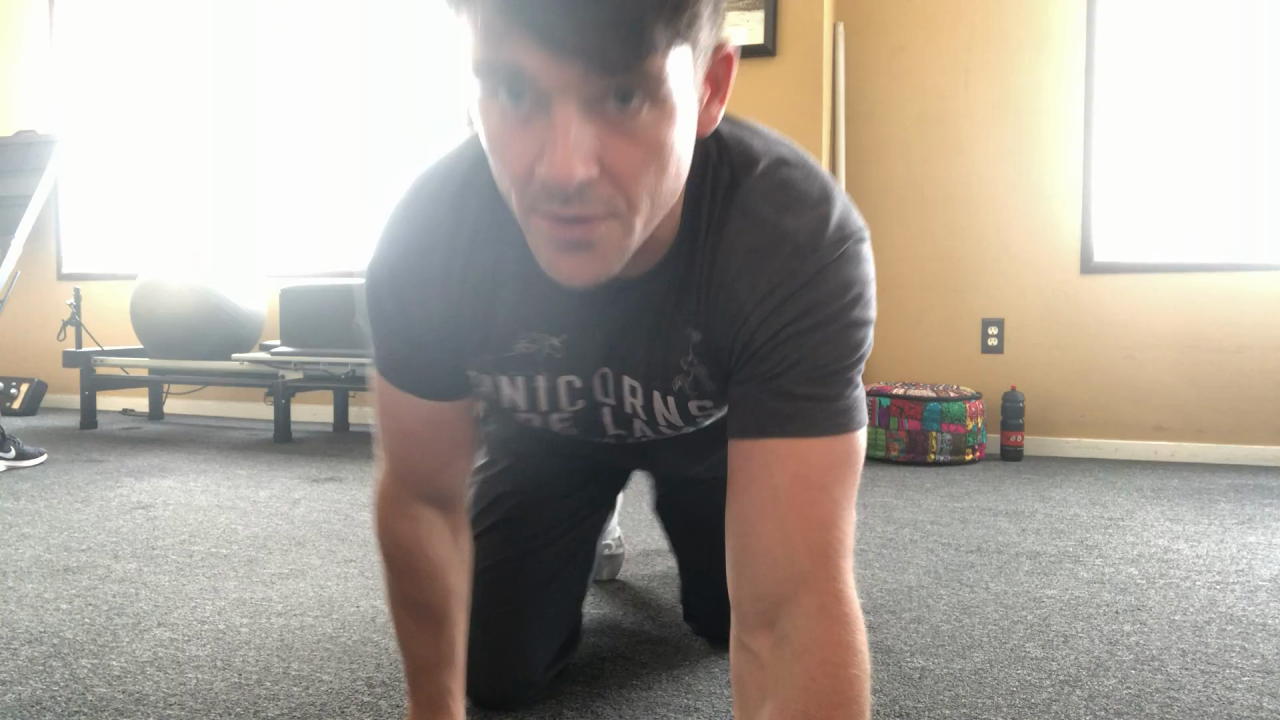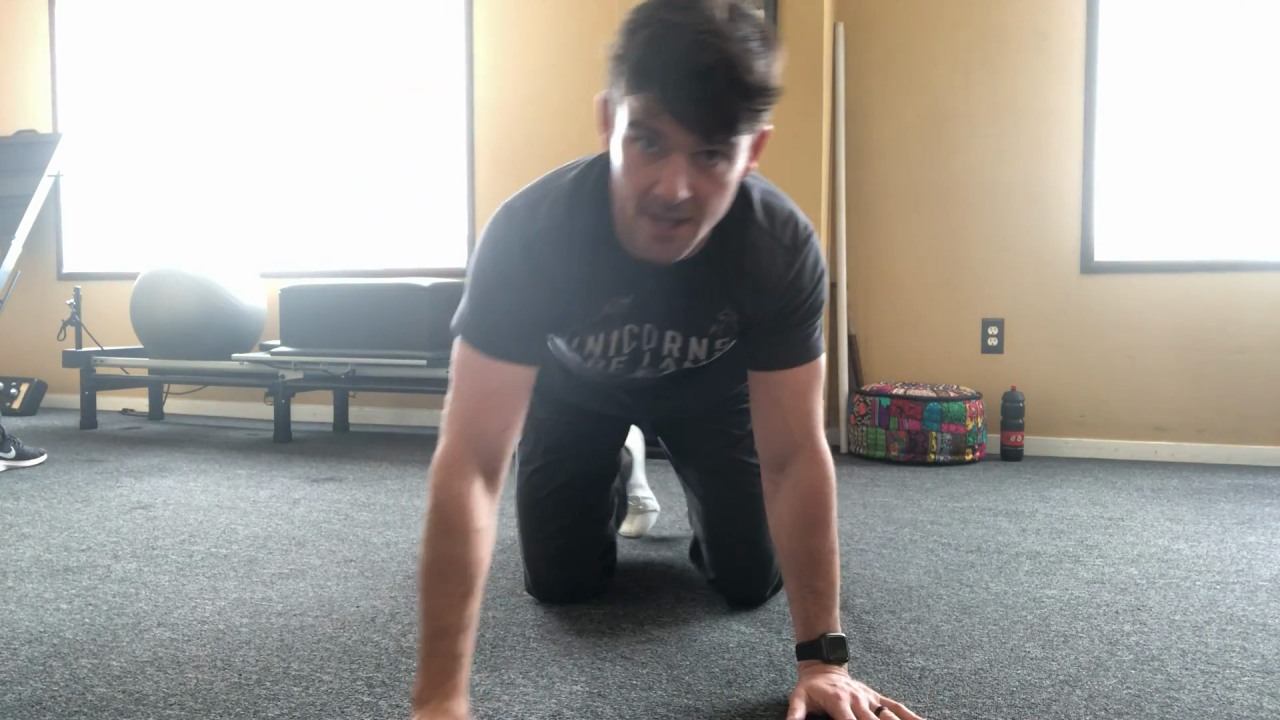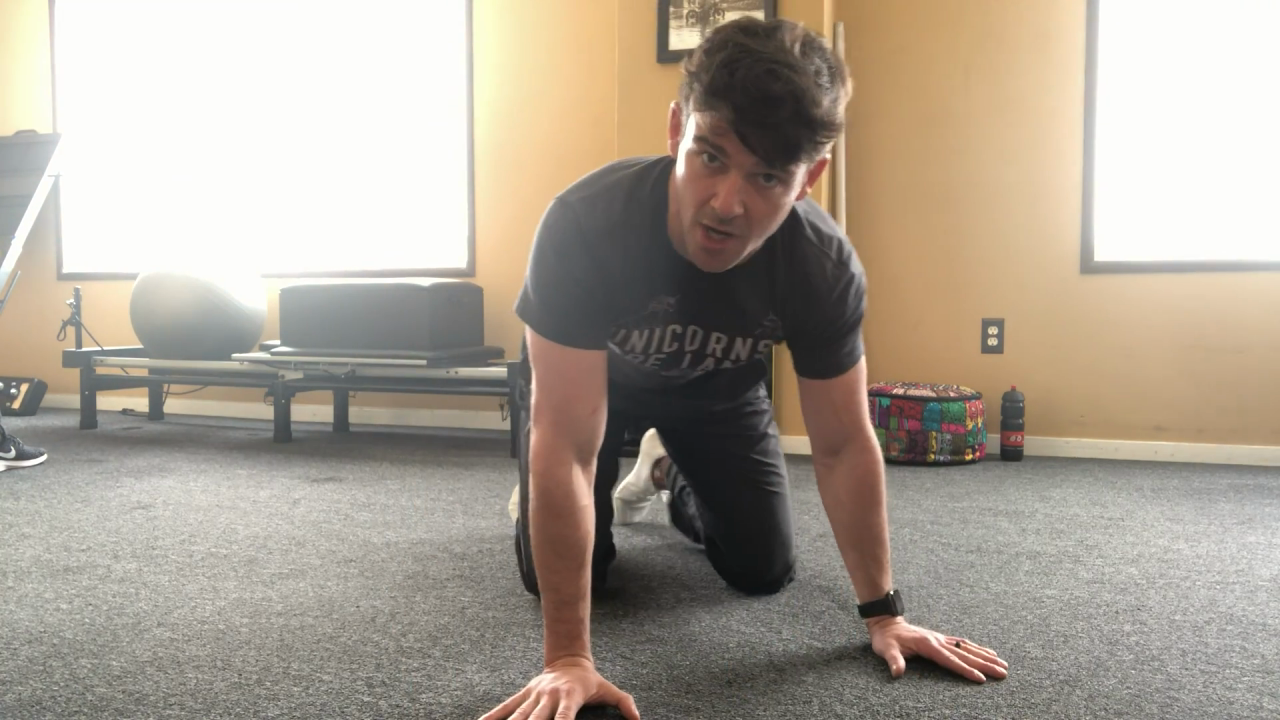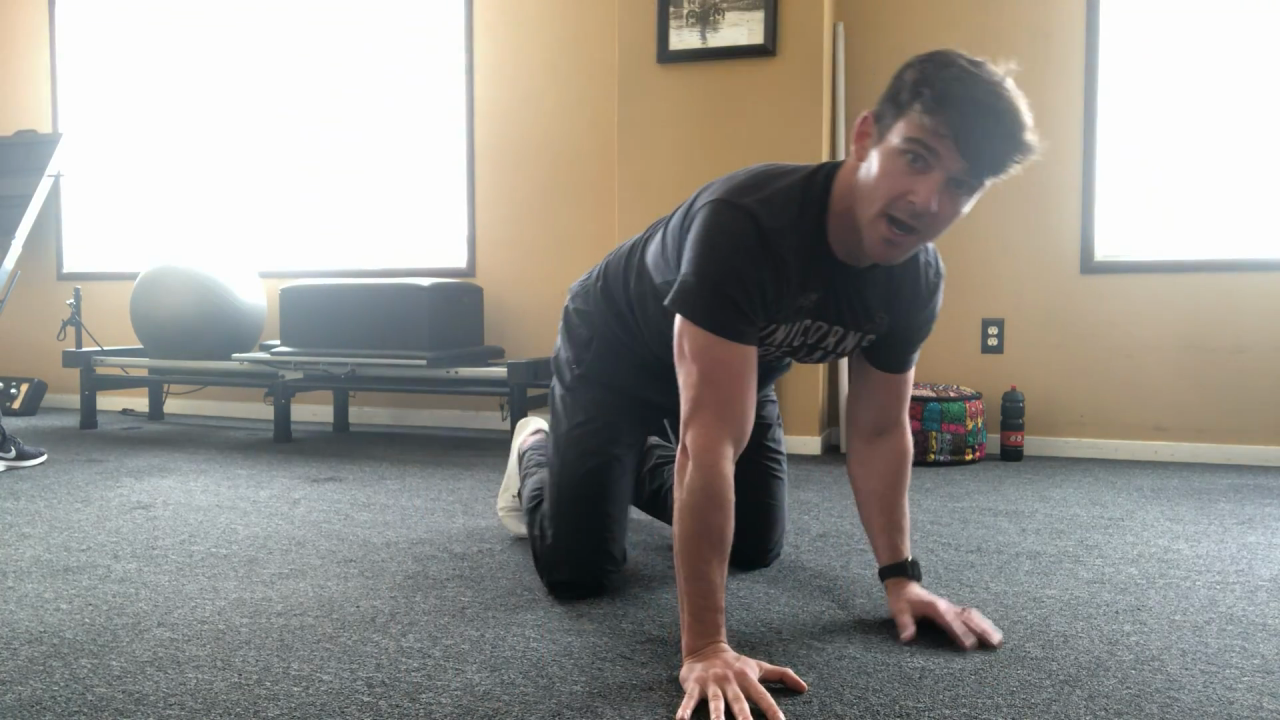
dt=1s
person 1, frame 1
left shoulder: (804, 238)
right shoulder: (427, 236)
left elbow: (792, 611)
right elbow: (422, 496)
left hip: (716, 429)
right hip: (542, 433)
left knee: (732, 620)
left ankle: (702, 519)
right ankle: (572, 538)
person 1, frame 2
left shoulder: (781, 246)
right shoulder: (530, 231)
left elbow: (795, 456)
right elbow: (469, 465)
left wrist: (821, 656)
left hip: (710, 384)
right hip: (574, 384)
left knee: (749, 583)
right knee: (560, 580)
left ankle: (683, 479)
right ankle: (613, 483)
person 1, frame 3
left shoulder: (823, 263)
right shoulder: (583, 226)
left elbow: (843, 447)
right elbow: (567, 447)
left wrist: (882, 611)
right wrist: (567, 658)
left hip: (717, 385)
right hip: (590, 374)
left knee: (764, 572)
right knee: (568, 573)
left ankle: (674, 478)
person 1, frame 4
left shoulder: (918, 278)
right shoulder: (746, 222)
left elbow: (879, 432)
right elbow: (710, 441)
left wrist: (898, 575)
right wrist: (705, 648)
left hip: (736, 367)
right hip: (613, 348)
left knee: (757, 549)
right knee: (579, 572)
left ankle: (641, 474)
right ankle: (539, 455)
